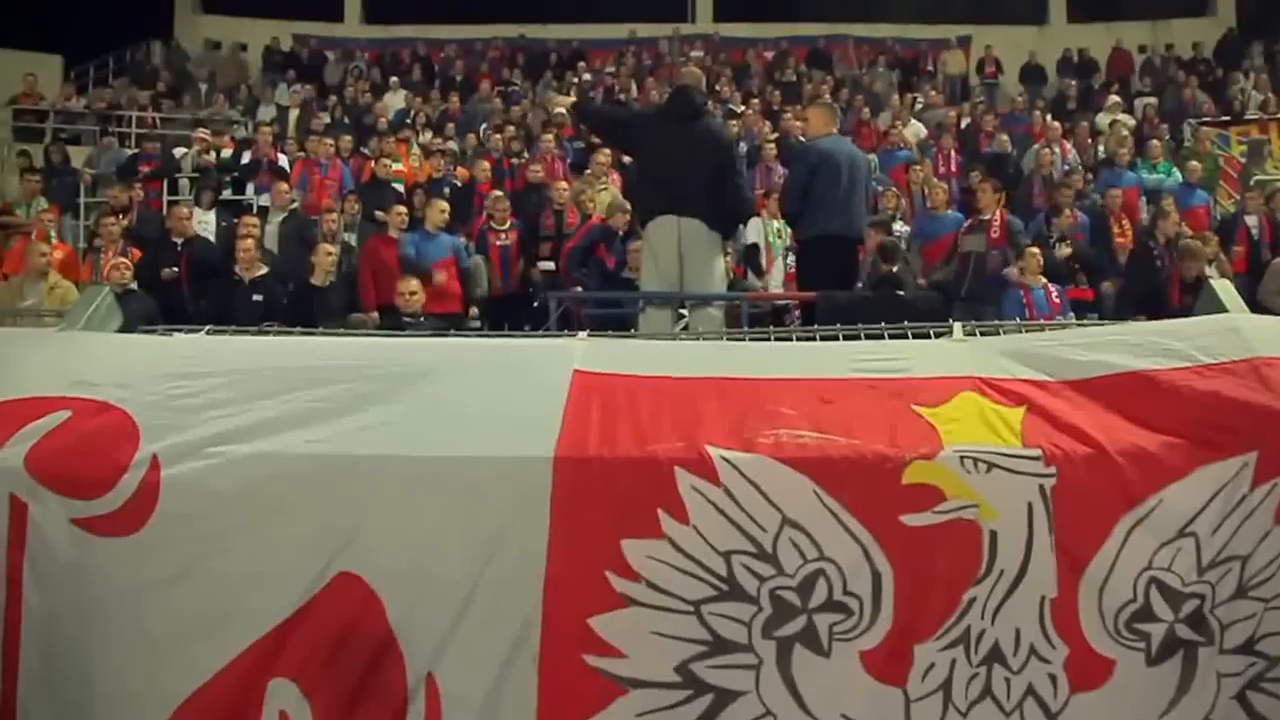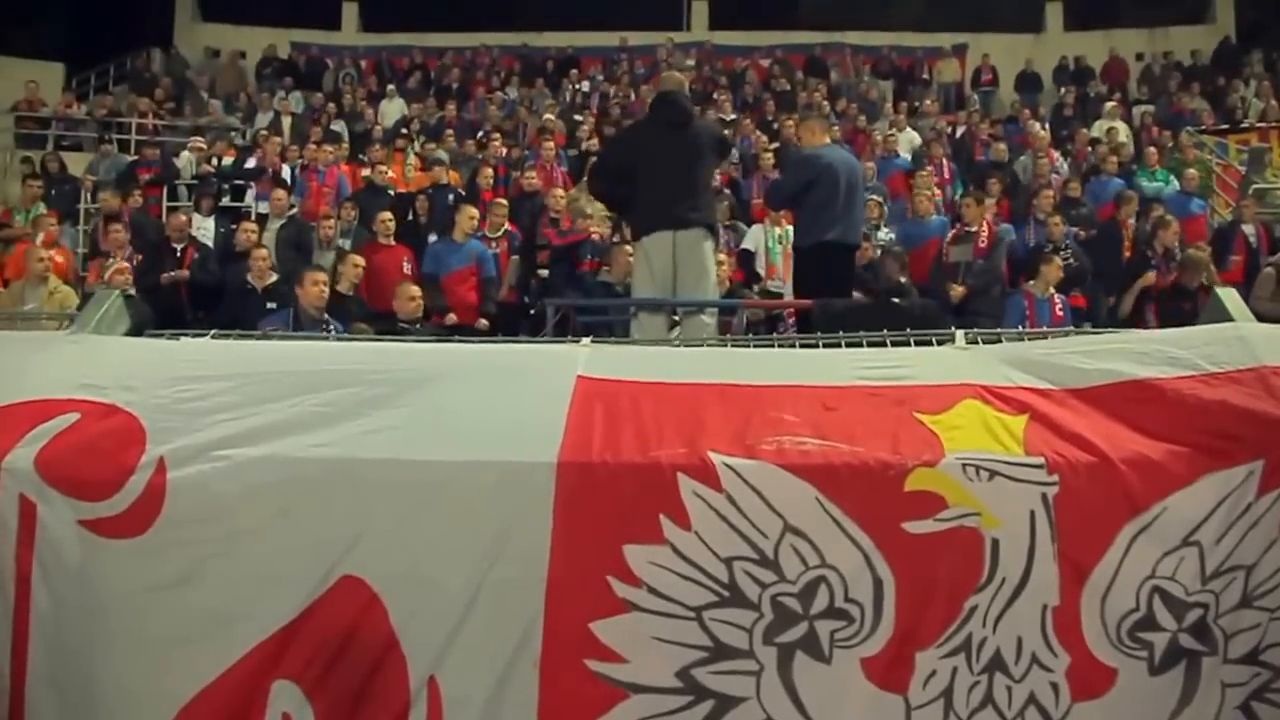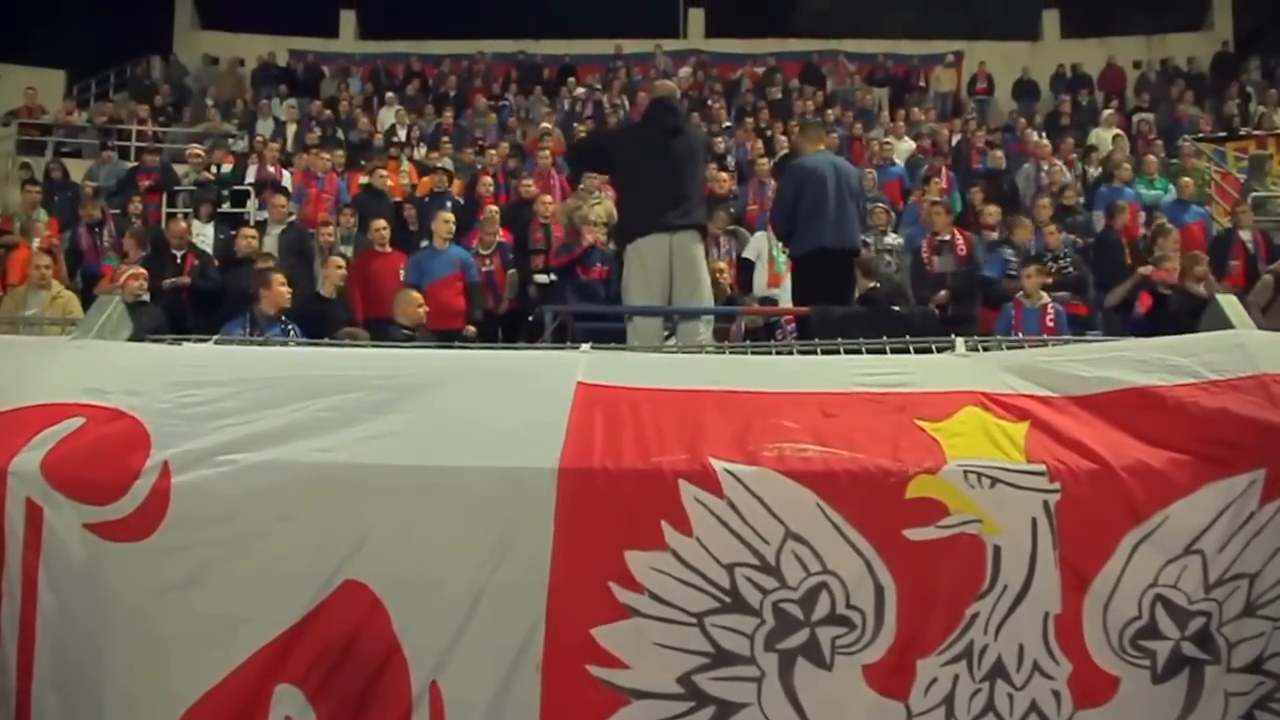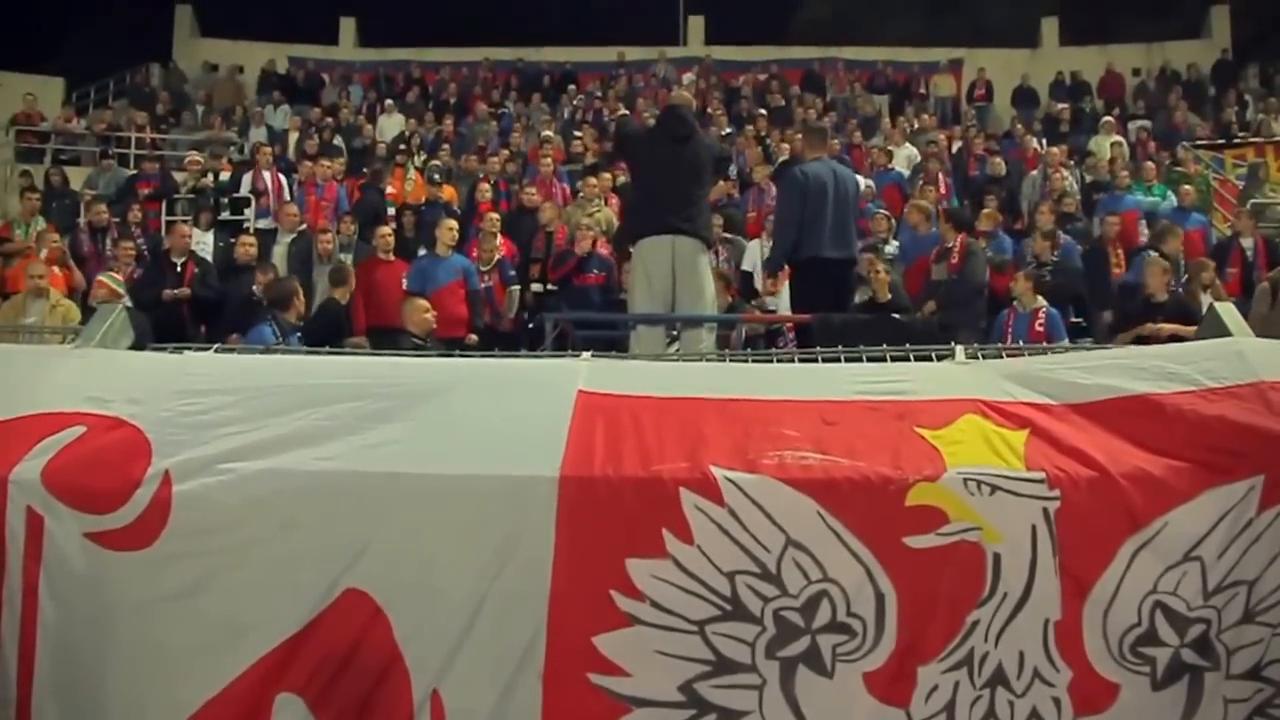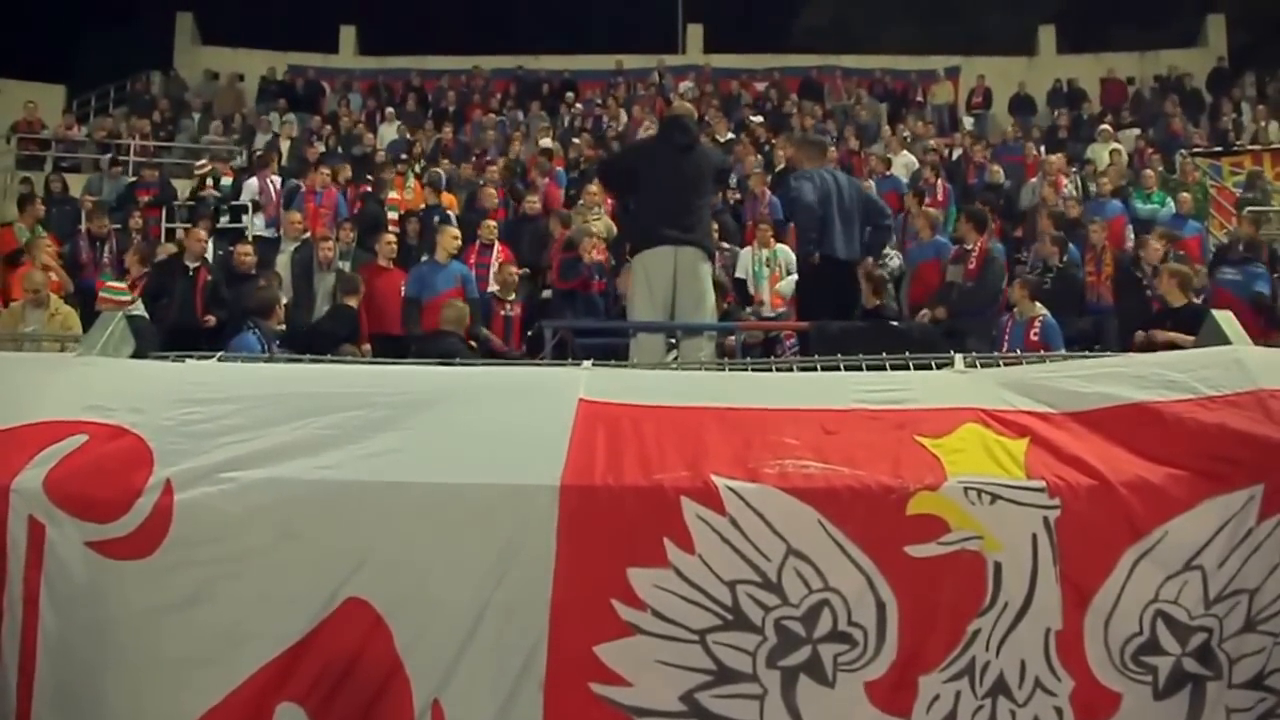
dt=1s
person 1, frame 1
left shoulder: (645, 123)
right shoulder: (716, 132)
left elbow: (605, 119)
right elbow: (732, 183)
left wrist: (575, 104)
right wrist: (731, 223)
left hip: (658, 220)
right hip: (703, 223)
left knee: (656, 300)
right knee: (708, 302)
person 1, frame 2
left shoulder: (634, 135)
right shoulder: (708, 133)
left elbow: (600, 181)
right elbow: (724, 154)
left wrist: (628, 210)
left hip: (651, 228)
right hip: (695, 228)
left knee: (649, 309)
right knee: (699, 308)
person 1, frame 3
left shoulder: (627, 137)
right shoulder: (698, 138)
left elbow: (580, 153)
left hip: (643, 232)
right hip: (687, 232)
left knee: (644, 314)
person 1, frame 4
left shoulder: (640, 140)
right shoulder: (709, 147)
left elbow: (622, 132)
right elbow: (724, 165)
left wrist: (622, 117)
left hip: (650, 236)
right hip: (693, 237)
left knee: (647, 315)
right knee: (698, 316)
person 1, frame 5
left shoulder: (644, 151)
right shoulder: (712, 158)
left elbow: (607, 174)
right elbow: (721, 181)
left hip: (651, 244)
right hip: (695, 246)
left knee: (647, 324)
right knee: (697, 325)
person 2, frame 1
left shoulder: (811, 150)
right shoulder: (859, 155)
left elbow: (790, 197)
right elbow: (867, 199)
left wrist: (797, 225)
left hip: (818, 238)
right hip: (851, 236)
left knee: (815, 307)
person 2, frame 2
left shoulder: (809, 159)
right shoulder: (854, 162)
left elbow: (774, 197)
left wrist: (792, 204)
left hip: (815, 246)
right hip: (848, 244)
left knee: (811, 315)
person 2, frame 3
left shoulder: (799, 168)
right shoulder: (851, 170)
left elbow: (780, 216)
right elbow: (861, 212)
left wrist: (792, 241)
left hip: (811, 253)
right hip: (846, 252)
left knee: (810, 322)
person 2, frame 4
left shoulder: (798, 175)
right shoulder: (849, 176)
left elbow: (785, 225)
left wrist: (773, 267)
left hip: (810, 262)
right hip: (845, 261)
left knee: (810, 330)
person 2, frame 5
left shoulder: (803, 179)
right shoulder: (849, 182)
left elbow: (805, 205)
right elbow: (883, 215)
left wrist: (809, 248)
right wrist: (869, 253)
left hip: (820, 268)
right hip: (850, 268)
